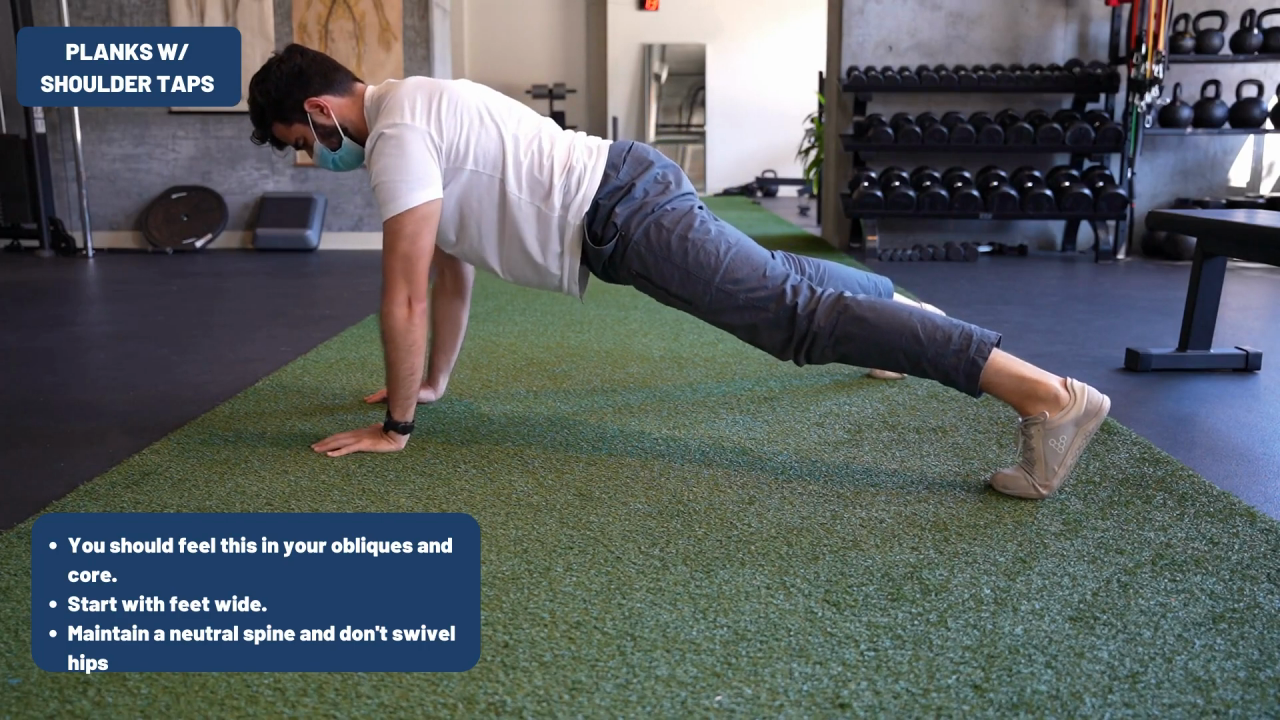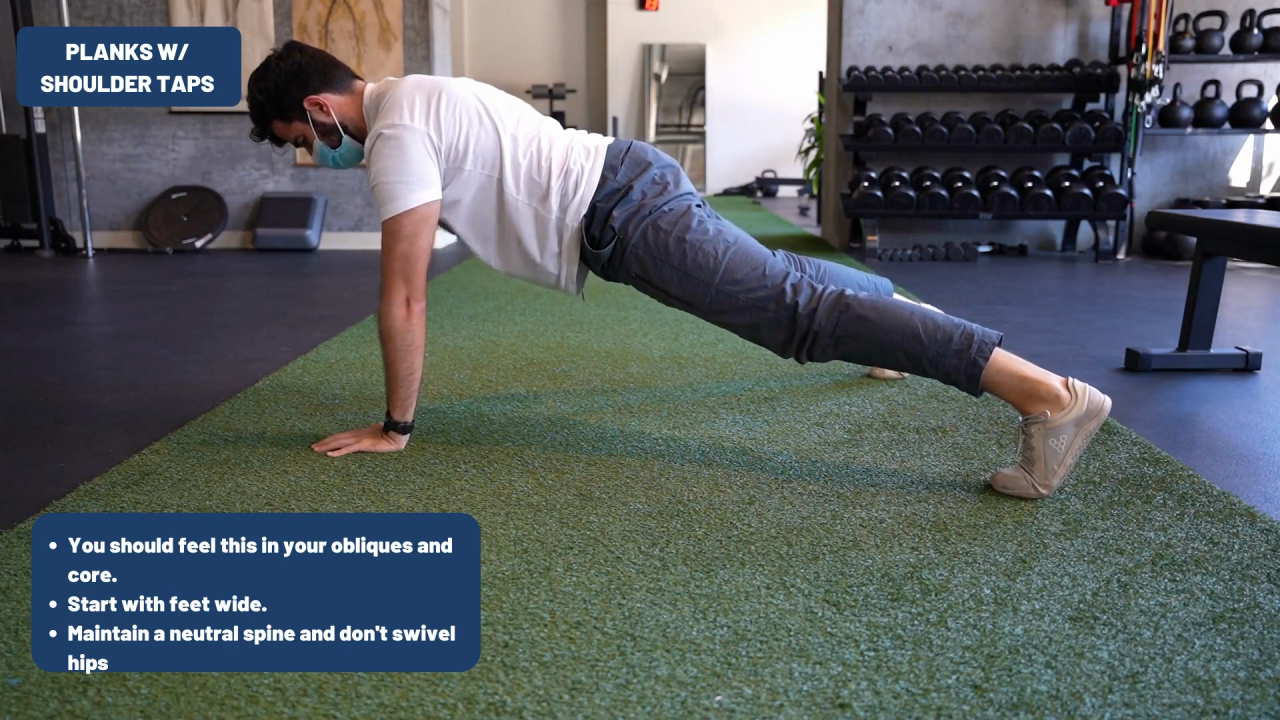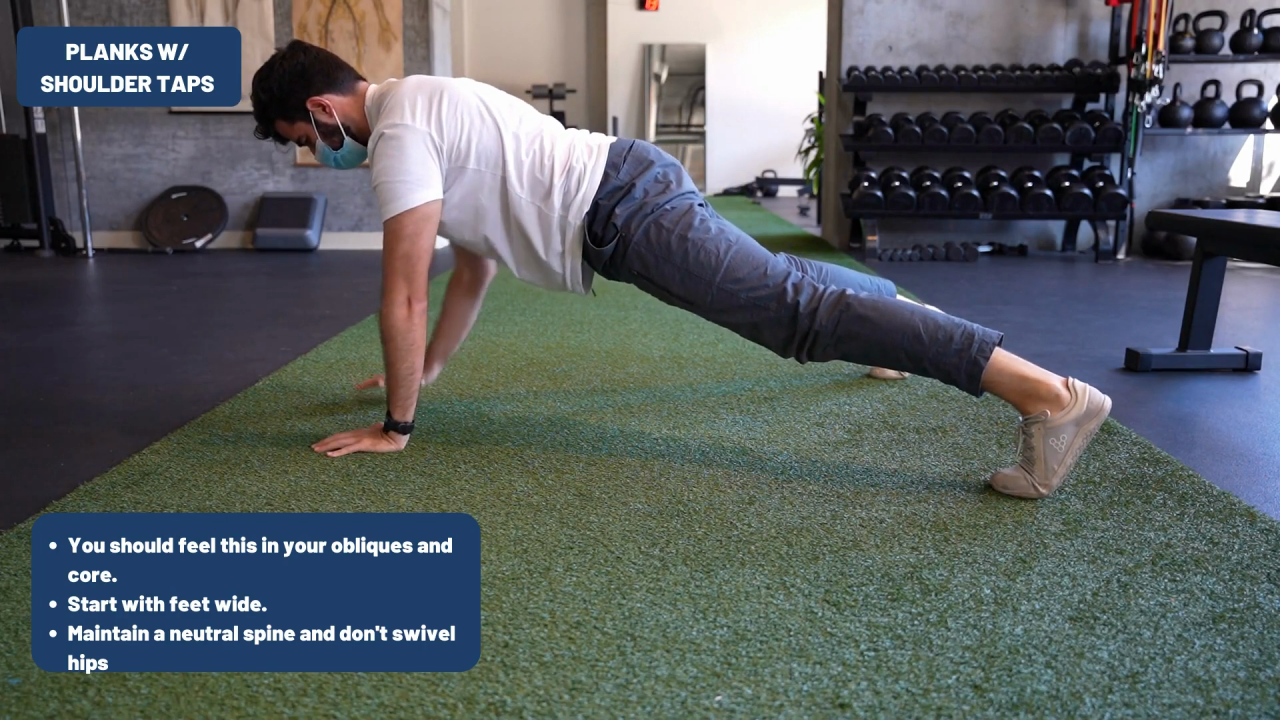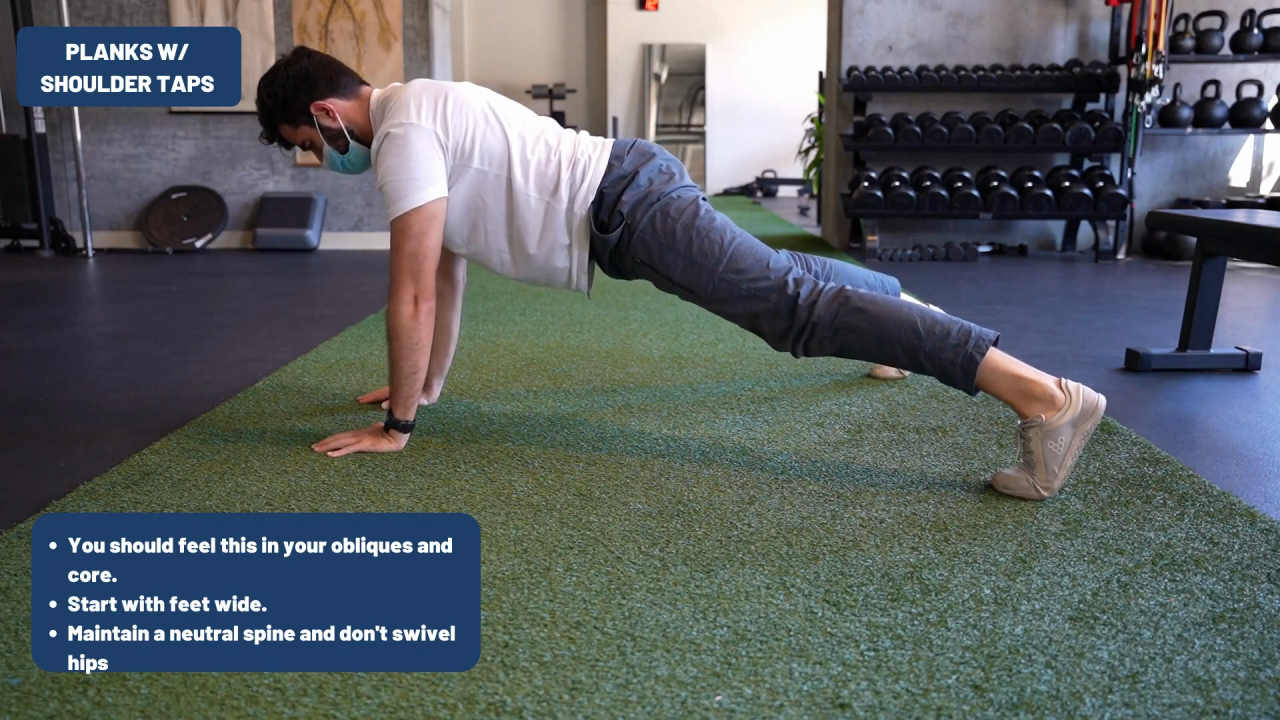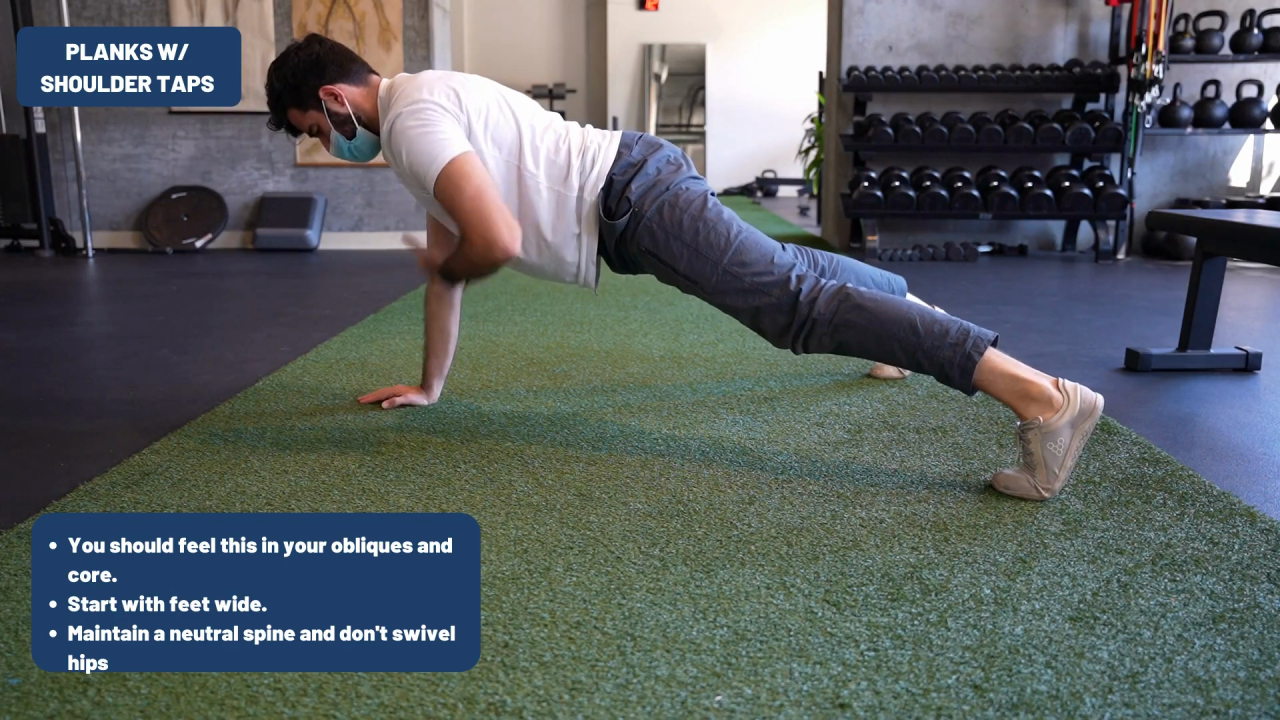
dt=0.3s
person 1, frame 1
left shoulder: (395, 135)
right shoulder: (413, 110)
left elbow: (404, 295)
right elbow: (450, 268)
left wrist: (393, 425)
right wrist: (433, 380)
left hip: (623, 219)
right hip: (628, 187)
left knee: (791, 314)
right knee: (772, 277)
left ankle: (1046, 395)
right ankle: (902, 305)
person 1, frame 2
left shoulder: (394, 137)
right shoulder: (416, 100)
left elbow: (403, 299)
left wrist: (395, 426)
right wrist: (428, 231)
left hip: (622, 215)
right hip: (628, 180)
left knee: (792, 310)
right knee: (777, 279)
left ankle: (1048, 394)
right ankle: (902, 306)
person 1, frame 3
left shoulder: (396, 134)
right shoulder: (418, 104)
left elbow: (403, 297)
right elbow: (479, 251)
left wrist: (395, 427)
right wrist: (429, 363)
left hip: (622, 214)
right hip: (630, 180)
left knee: (793, 310)
right knee: (780, 280)
left ankle: (1048, 394)
right ankle: (906, 308)
person 1, frame 4
left shoulder: (400, 136)
right shoulder: (416, 111)
left elbow: (414, 294)
right elbow: (447, 274)
left wrist: (394, 423)
right wrist: (428, 383)
left hip: (628, 207)
right hip: (629, 195)
left knee: (793, 306)
right knee: (780, 273)
left ankle: (1044, 394)
right ankle: (905, 307)
person 1, frame 5
left shoulder: (412, 120)
right shoulder: (421, 105)
left elbow: (498, 243)
right elbow: (452, 247)
left wrist: (449, 266)
right wrist: (429, 383)
left hip: (634, 197)
right hip: (634, 193)
left knee: (796, 301)
right knee: (785, 270)
left ankle: (1041, 396)
right ankle: (911, 307)
